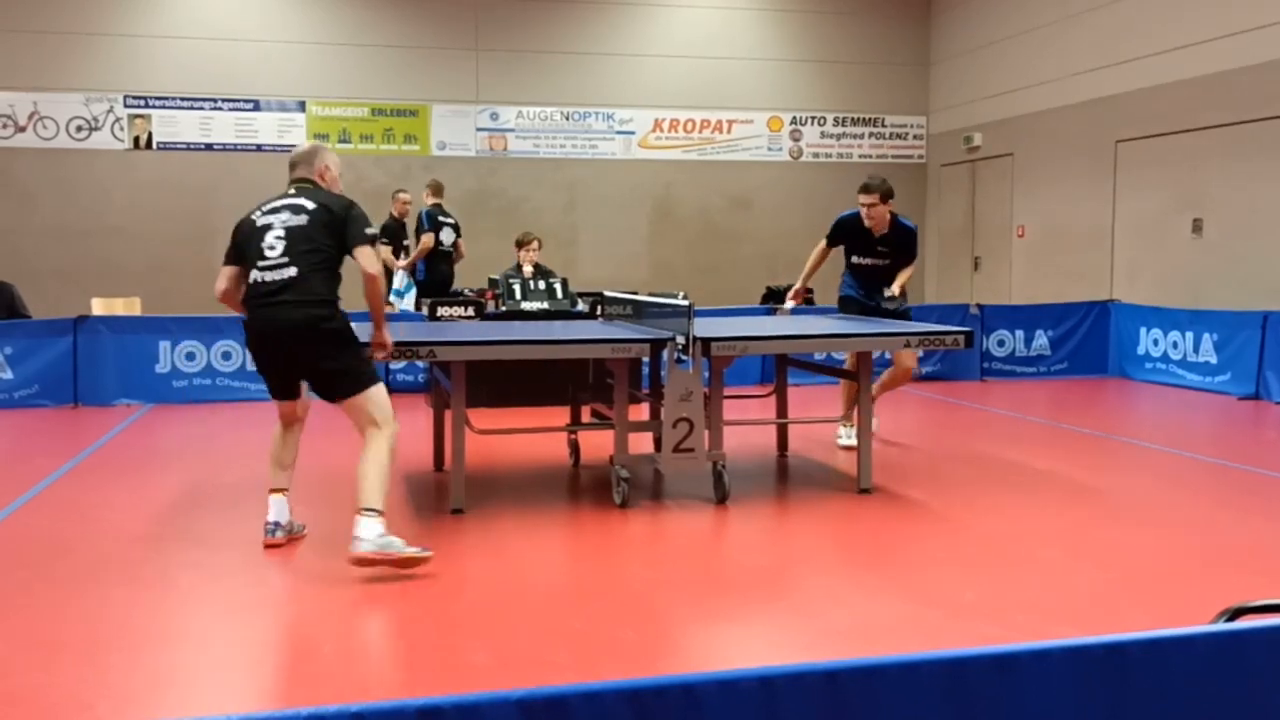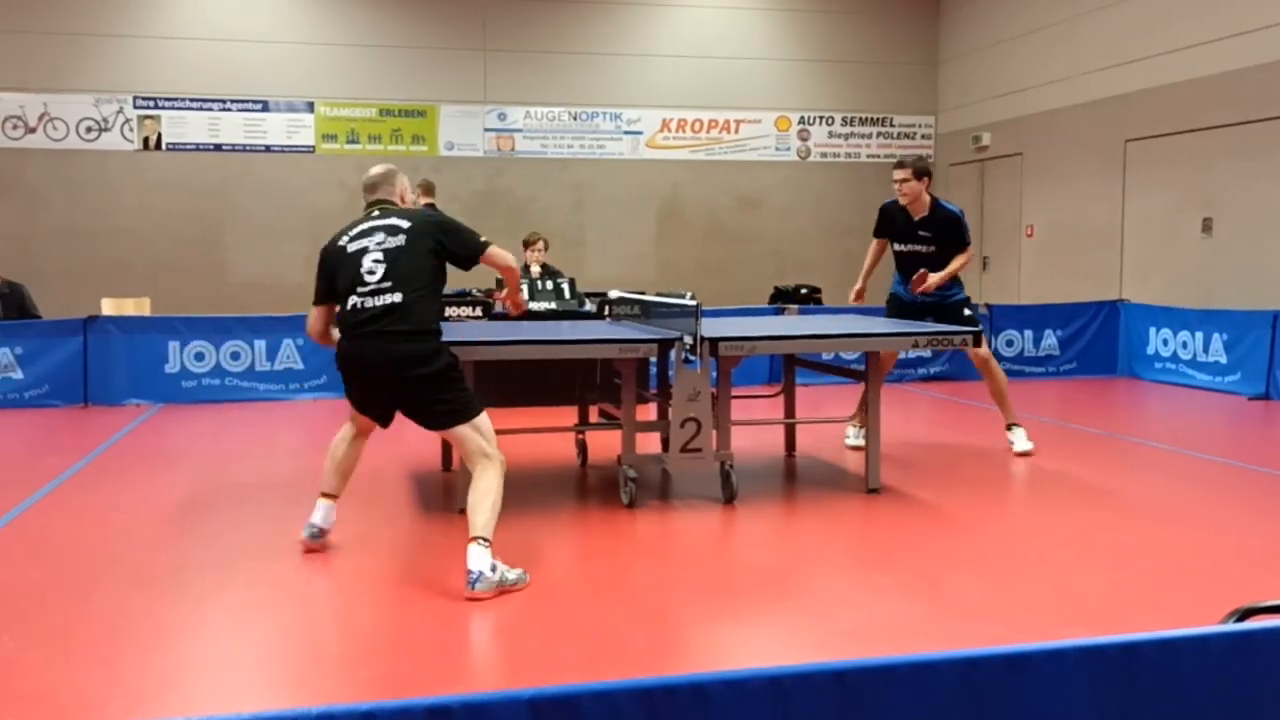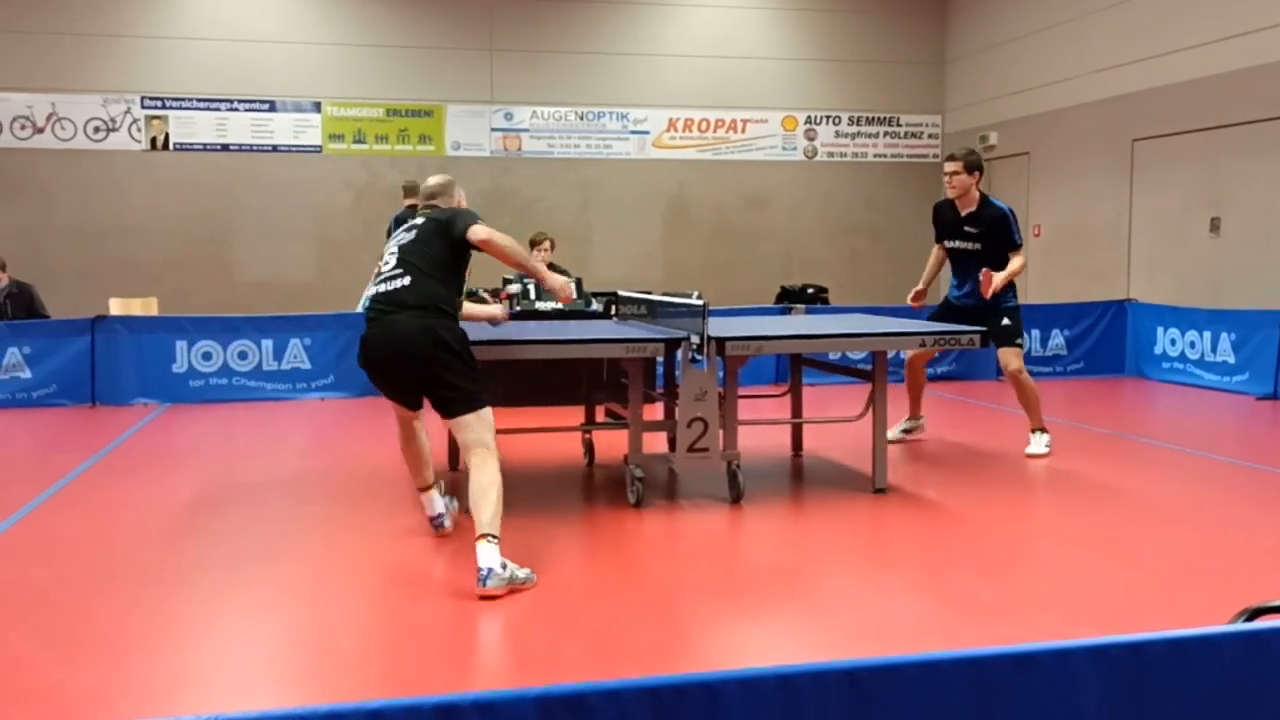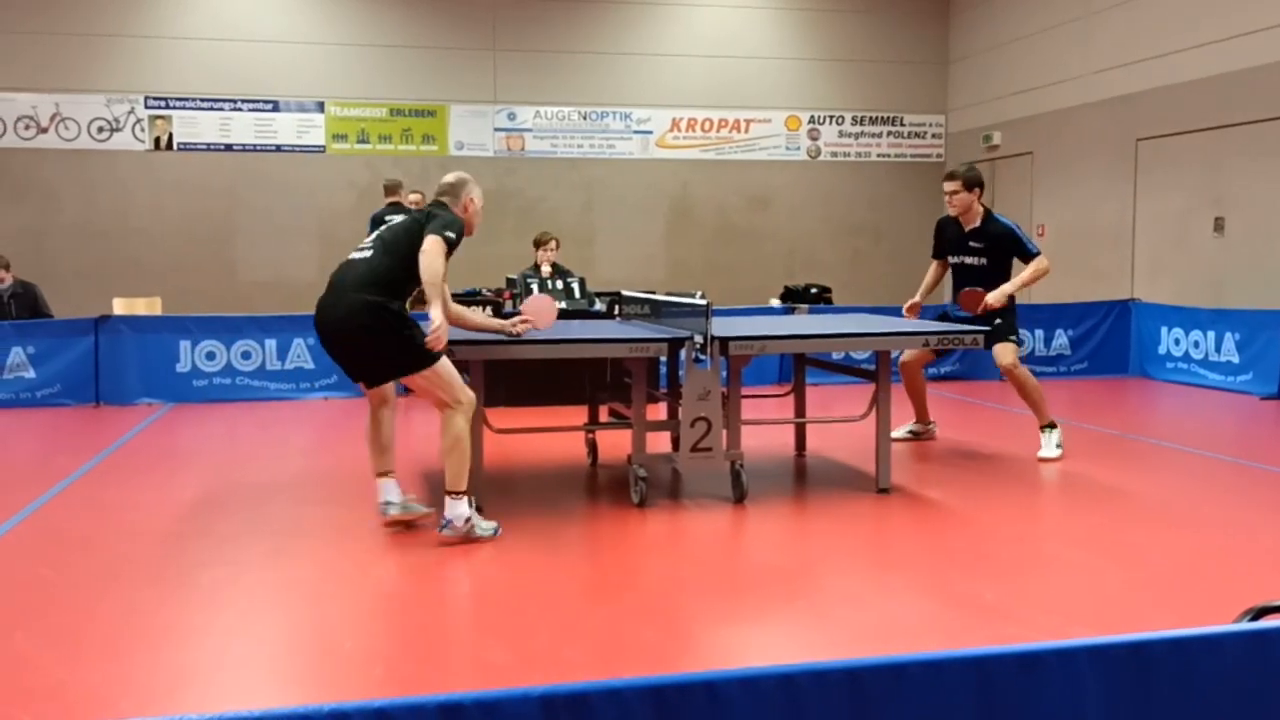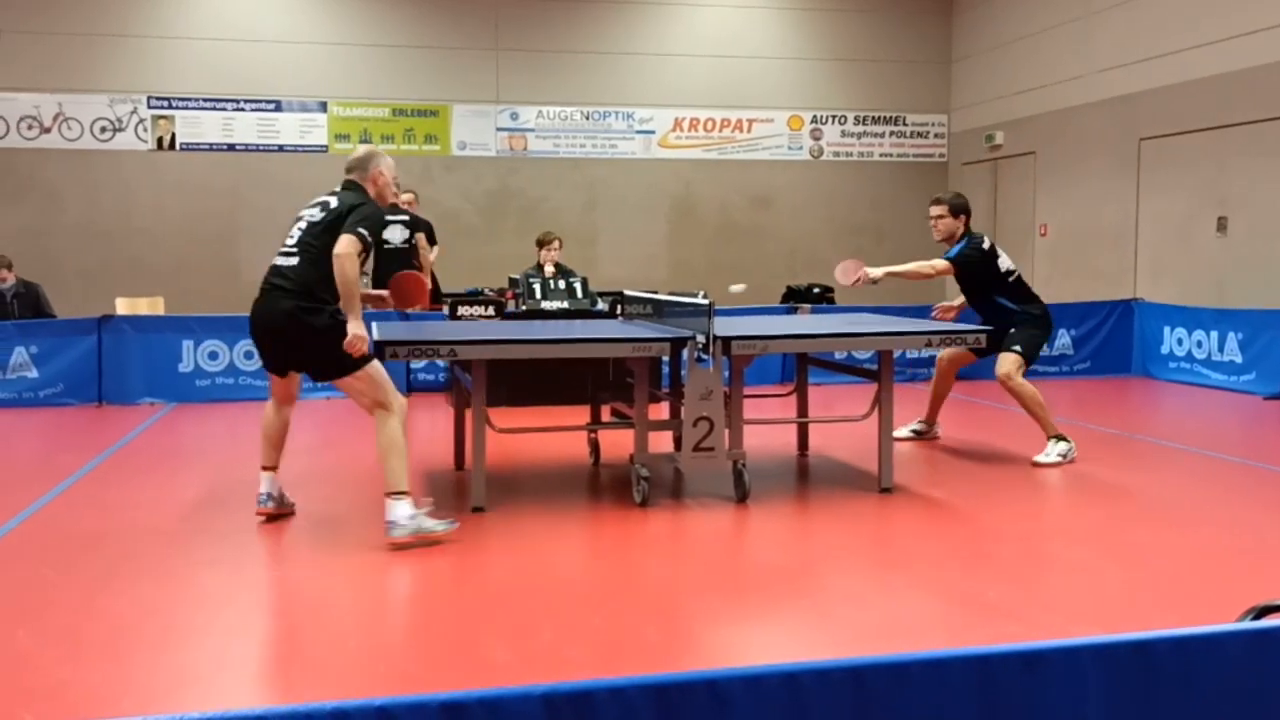
dt=0.3s
person 1, frame 1
left shoulder: (253, 218)
right shoulder: (340, 208)
left elbow: (224, 290)
right elbow: (371, 270)
right wrist: (380, 327)
left hip: (262, 328)
right hip: (316, 325)
left knee: (290, 417)
right knee: (379, 425)
left ankle: (277, 518)
right ankle: (370, 534)
person 1, frame 2
left shoulder: (338, 243)
right shoulder: (428, 223)
left elbow: (316, 328)
right elbow: (506, 263)
left wrist: (343, 343)
right wrist: (514, 294)
left hip: (360, 355)
right hip: (420, 359)
left knee: (358, 426)
right knee: (487, 458)
left ankle: (320, 522)
right ankle: (480, 566)
person 1, frame 3
left shoulder: (402, 235)
right shoulder: (453, 218)
right elbow: (484, 236)
left wrist: (490, 312)
right wrist: (544, 276)
left hip: (377, 342)
right hip: (429, 337)
left knee: (407, 417)
right knee: (482, 452)
left ankle: (437, 509)
right ankle: (490, 563)
person 1, frame 4
left shoulder: (416, 221)
right shoulder: (447, 221)
left elbow: (448, 311)
right elbow: (431, 253)
left wrist: (503, 326)
right wrist: (436, 315)
left hip: (332, 314)
right hip: (368, 314)
left knee: (382, 400)
right knee: (459, 402)
left ankle: (390, 497)
right ankle: (457, 513)
person 1, frame 5
left shoulder: (322, 206)
right shoulder: (368, 210)
right elbow: (343, 254)
left wrist: (370, 298)
right wrist: (355, 319)
left hip: (266, 313)
right hip: (305, 316)
left knee: (282, 398)
right knee: (390, 406)
left ankle: (269, 493)
right ankle: (402, 514)
person 2, frame 1
left shoulder: (906, 231)
right shoulder: (848, 222)
left elbow: (908, 265)
right elbow: (825, 247)
left wrist: (898, 285)
right wrist: (802, 282)
left hip: (890, 302)
right hip: (856, 298)
left knee: (907, 368)
right knee: (857, 354)
left ankle: (869, 397)
right ankle: (846, 423)
person 2, frame 2
left shoulder: (950, 216)
right shoulder: (889, 212)
left elbow: (965, 253)
right elbow: (879, 243)
left wrist: (939, 276)
right wrist: (862, 281)
left hip: (949, 296)
right hip: (905, 296)
left knee: (983, 357)
right knee: (884, 358)
left ankle: (1014, 427)
right ankle: (859, 424)
person 2, frame 3
left shoulder: (1000, 213)
right shoulder: (941, 211)
left elbow: (1018, 257)
left wrist: (1004, 276)
right wrist: (923, 285)
left hip: (998, 304)
right hip: (958, 301)
left knee: (1013, 368)
right knee: (915, 357)
left ankle: (1039, 432)
right ankle: (914, 420)
person 2, frame 4
left shoulder: (1001, 228)
right shoulder: (944, 227)
left elbow: (1041, 264)
left wrist: (1006, 290)
right wrist: (919, 297)
left hip: (996, 314)
right hip: (958, 314)
left knee: (1007, 362)
right knee: (908, 362)
left ankle: (1050, 429)
right ankle: (923, 423)
person 2, frame 5
left shoulder: (970, 249)
right shoulder: (966, 247)
left elbow: (933, 269)
left wrist: (885, 271)
right wrist: (960, 304)
left hip: (1029, 321)
right hip: (1001, 322)
left knee: (1006, 373)
right knee: (946, 360)
left ankle: (1059, 440)
right ankle: (928, 424)
